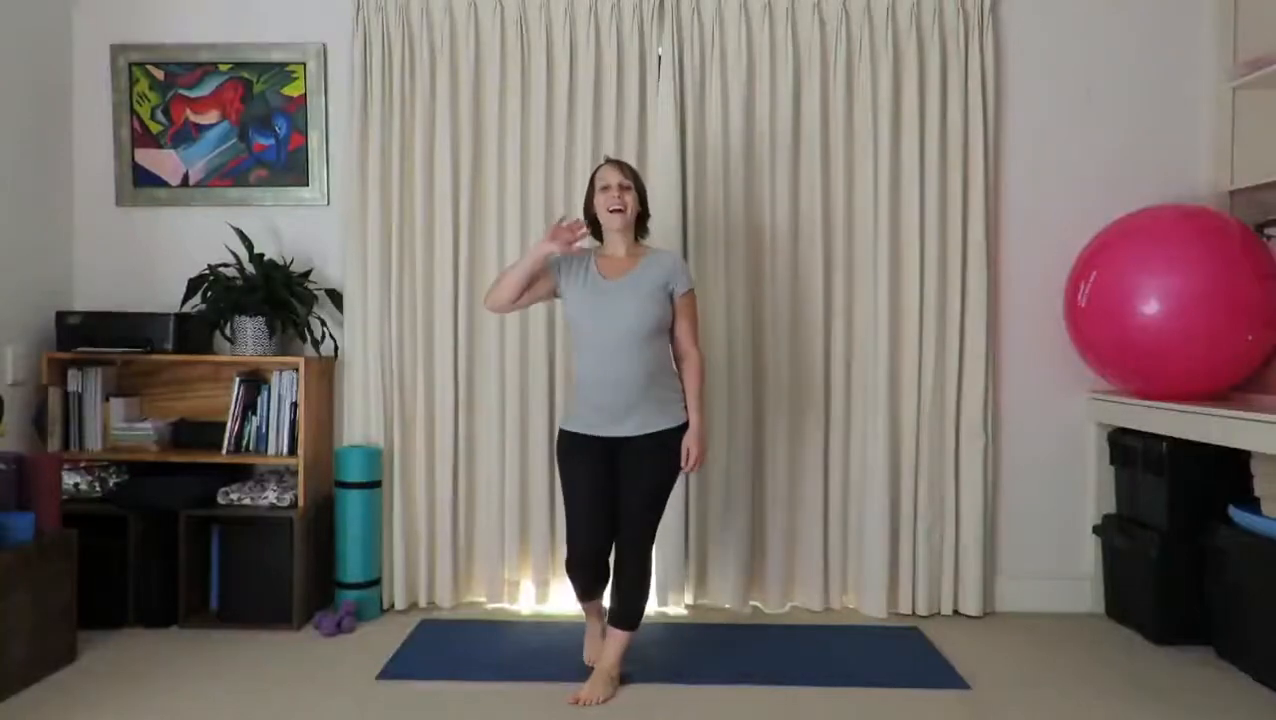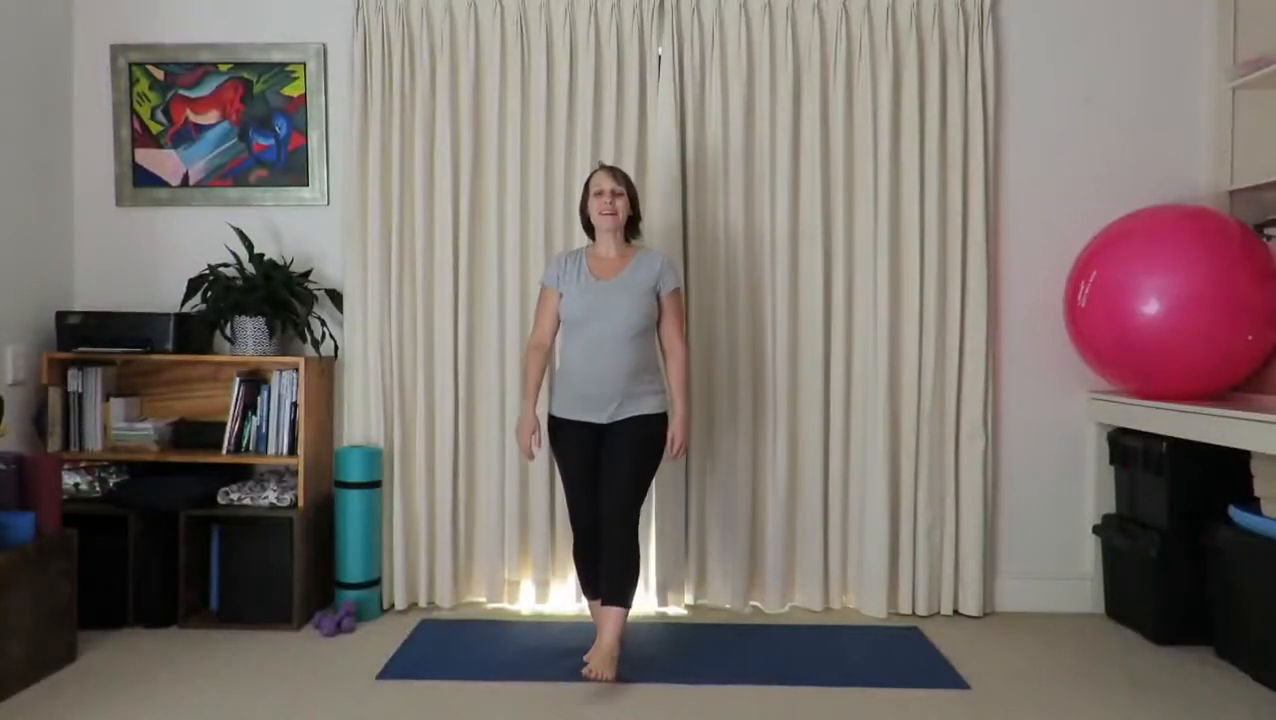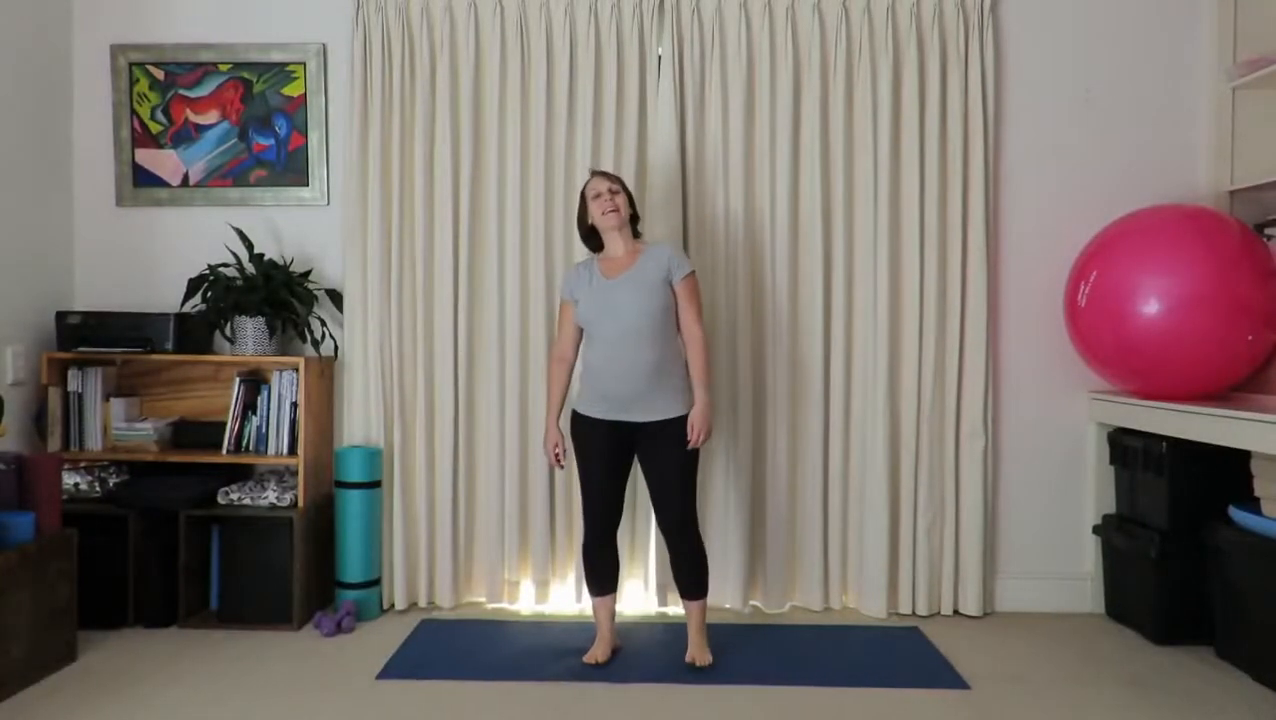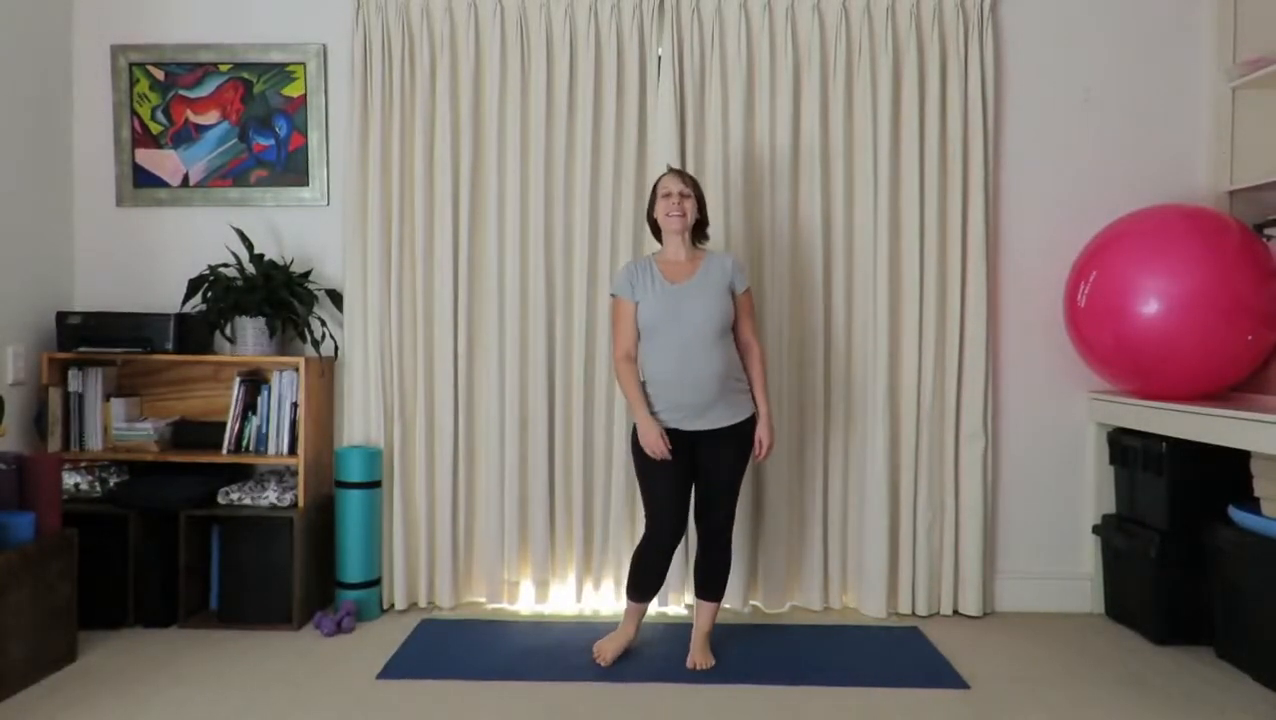
dt=0.7s
person 1, frame 1
left shoulder: (668, 268)
right shoulder: (569, 266)
left elbow: (688, 353)
right elbow: (498, 302)
left wrist: (695, 425)
right wrist: (545, 250)
left hip: (654, 432)
right hip: (584, 433)
left knee: (634, 545)
right knee: (584, 548)
left ankle: (609, 663)
right ankle: (595, 619)
person 1, frame 2
left shoulder: (657, 267)
right shoulder: (563, 267)
left elbow: (674, 348)
right elbow: (539, 342)
left wrist: (679, 414)
right wrist: (527, 409)
left hip: (637, 417)
right hip: (572, 419)
left knee: (618, 520)
right knee: (584, 527)
left ankle: (610, 645)
right ankle: (603, 630)
person 1, frame 3
left shoulder: (667, 258)
right shoulder: (579, 277)
left elbow: (693, 335)
right elbow: (563, 354)
left wrist: (702, 401)
right wrist: (552, 421)
left hip: (666, 417)
right hip: (596, 420)
left knee: (678, 522)
right knee: (599, 525)
left ankle: (697, 633)
right ankle: (605, 633)
person 1, frame 4
left shoulder: (727, 269)
right shoulder: (634, 274)
left elbow: (749, 346)
right elbow: (624, 356)
left wrist: (763, 413)
right wrist: (643, 419)
left hip: (727, 425)
right hip: (663, 427)
left knee: (715, 530)
right knee: (663, 530)
left ankle: (700, 637)
right ankle: (628, 626)
